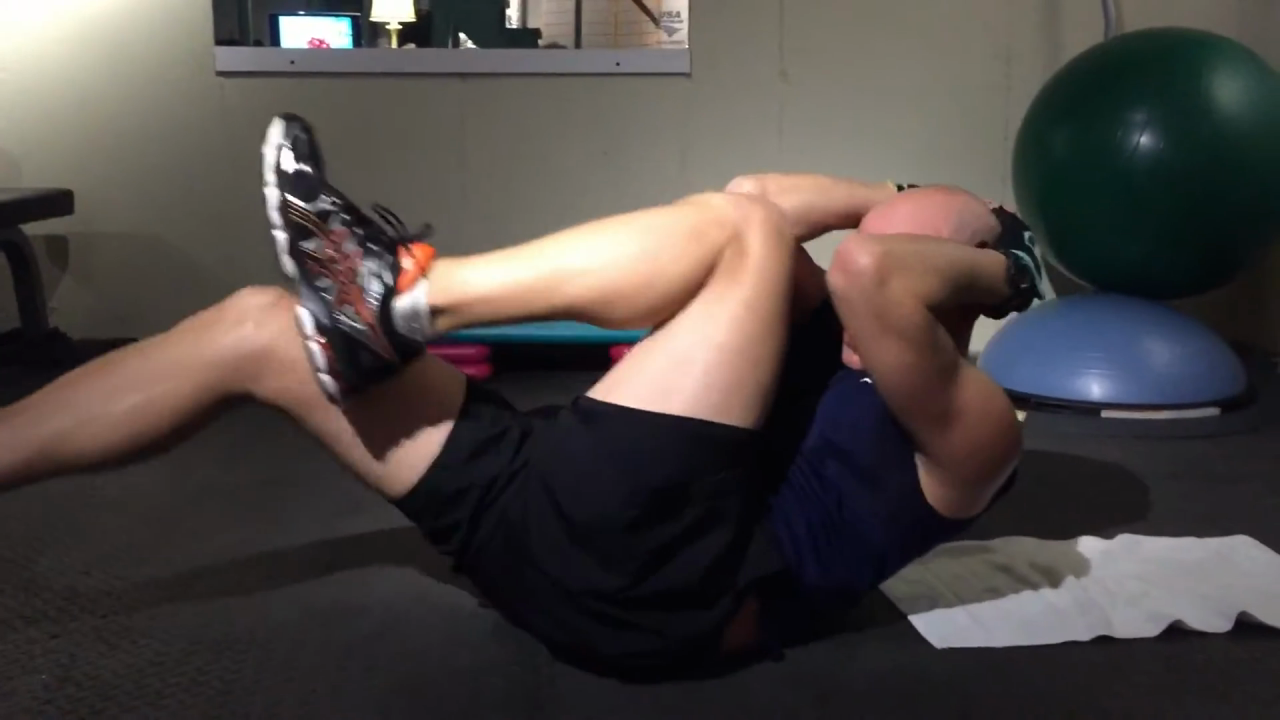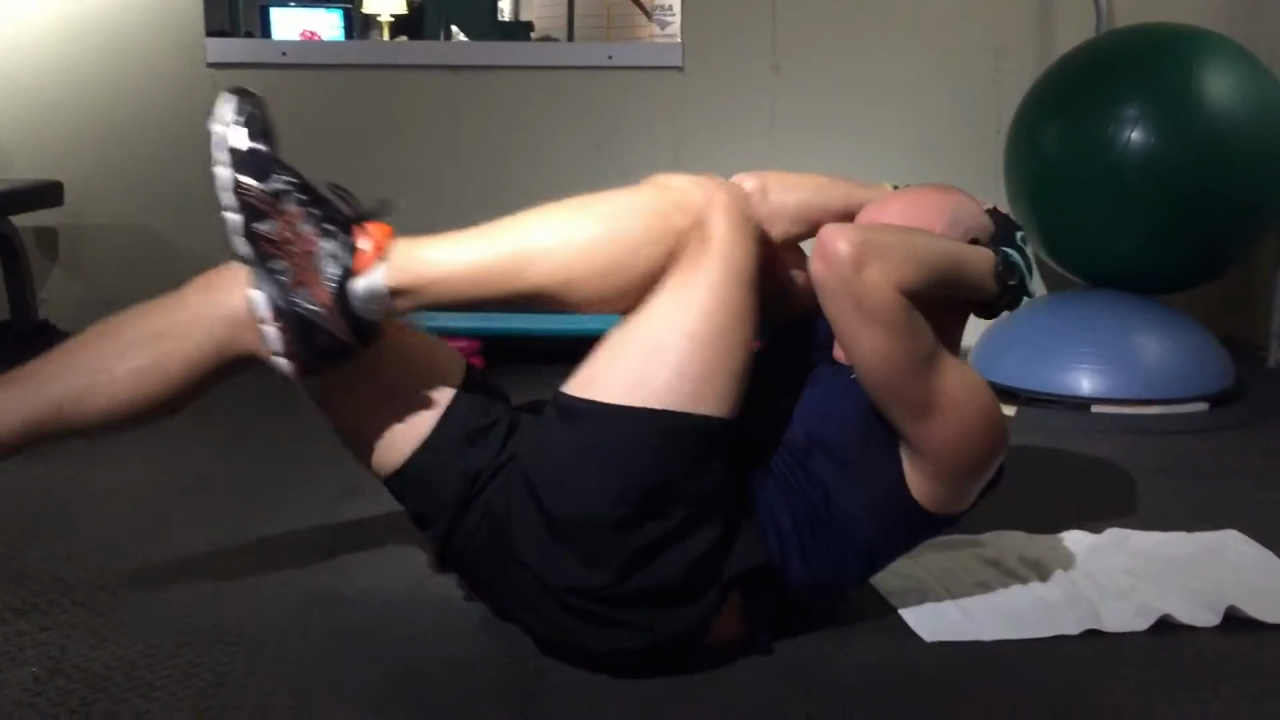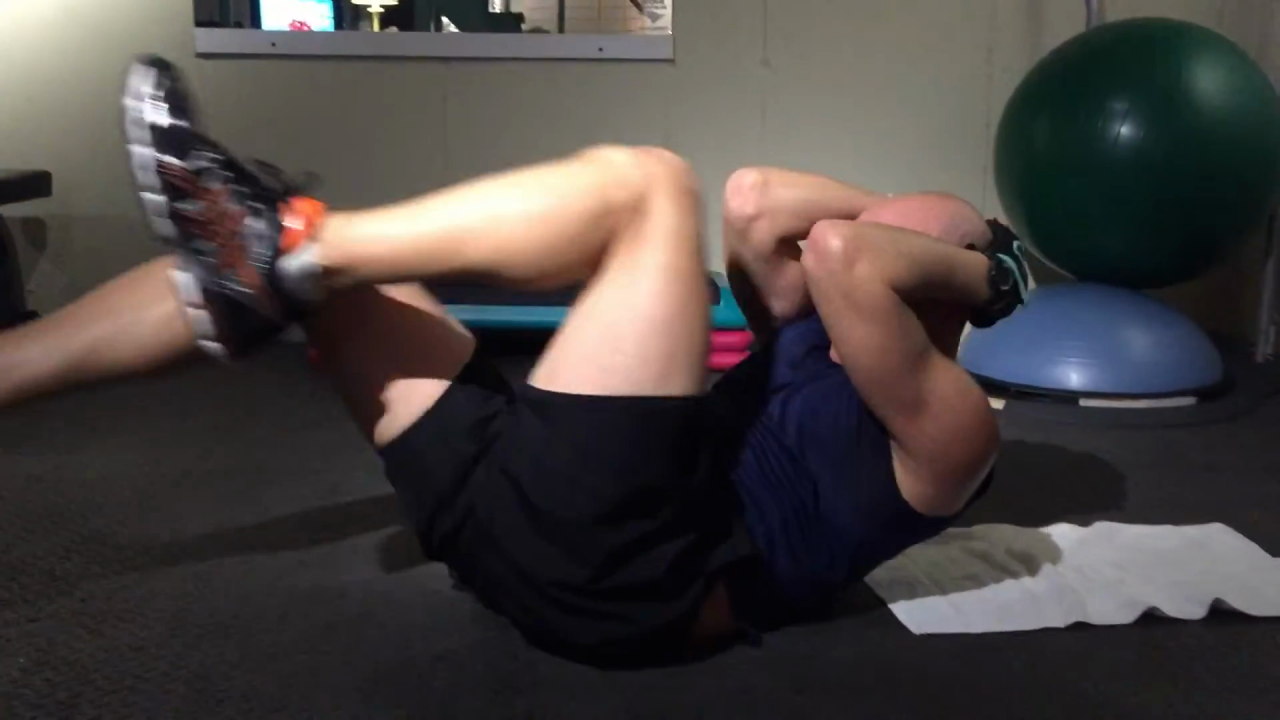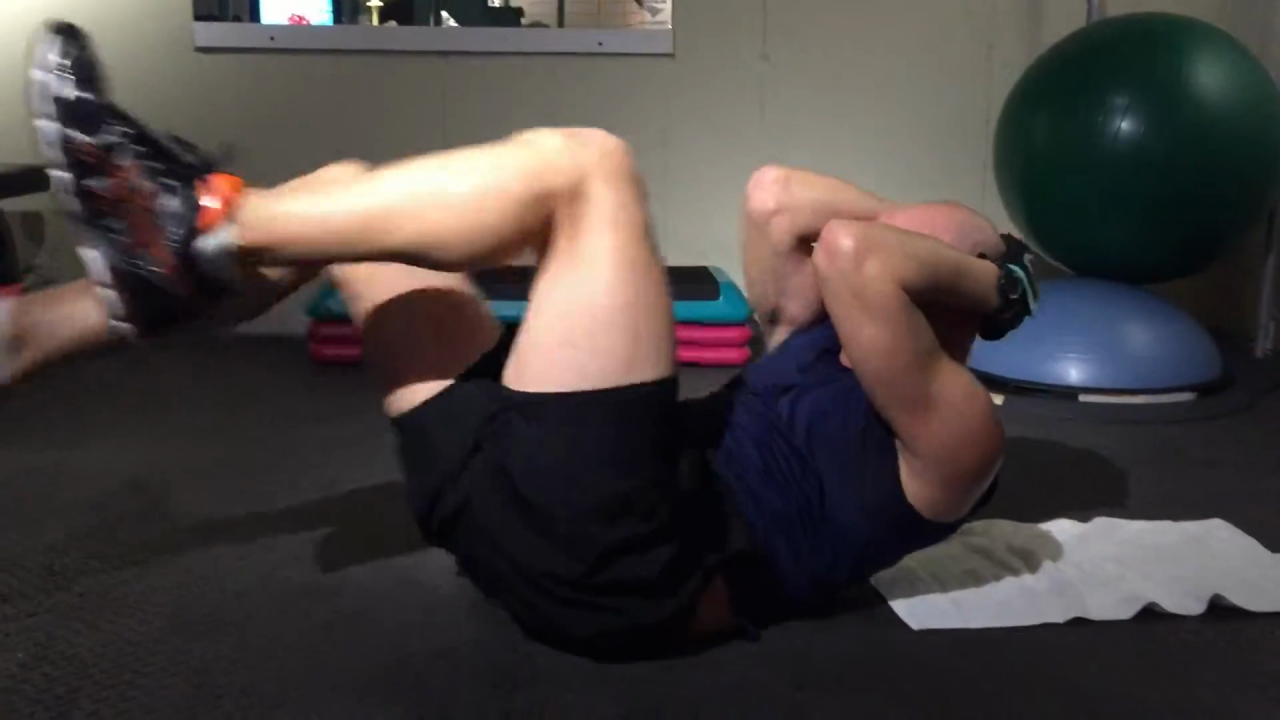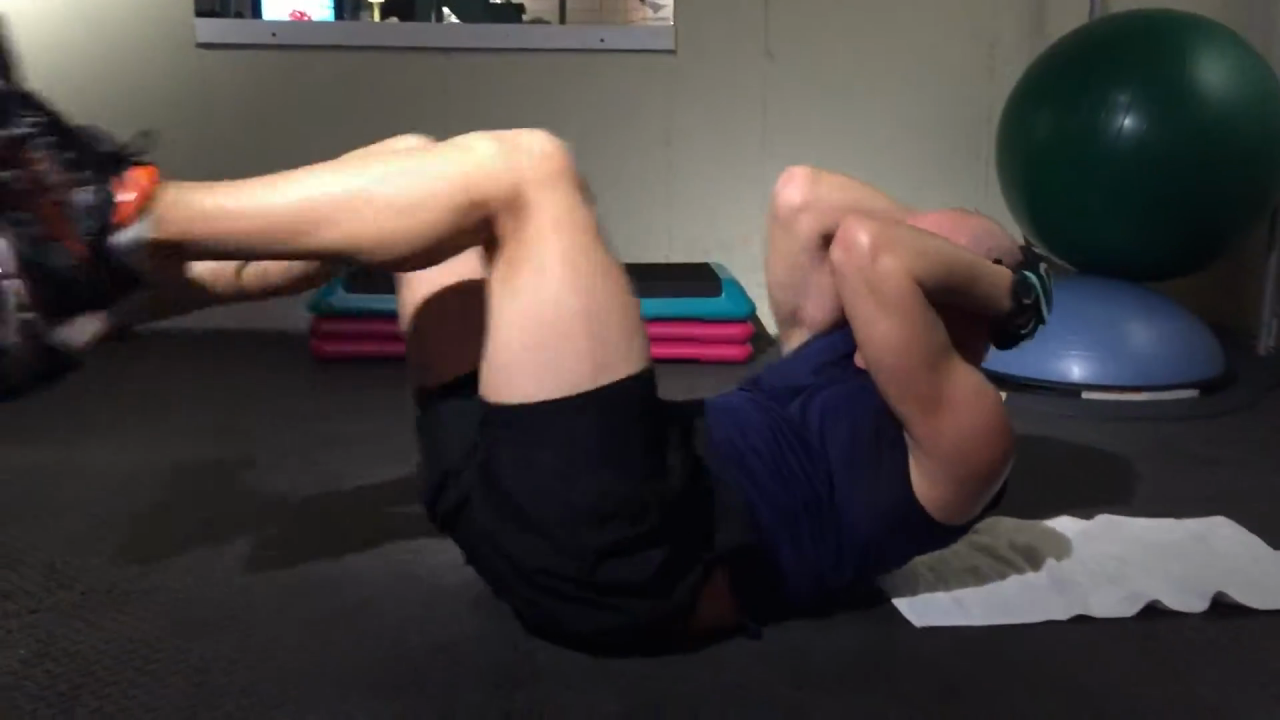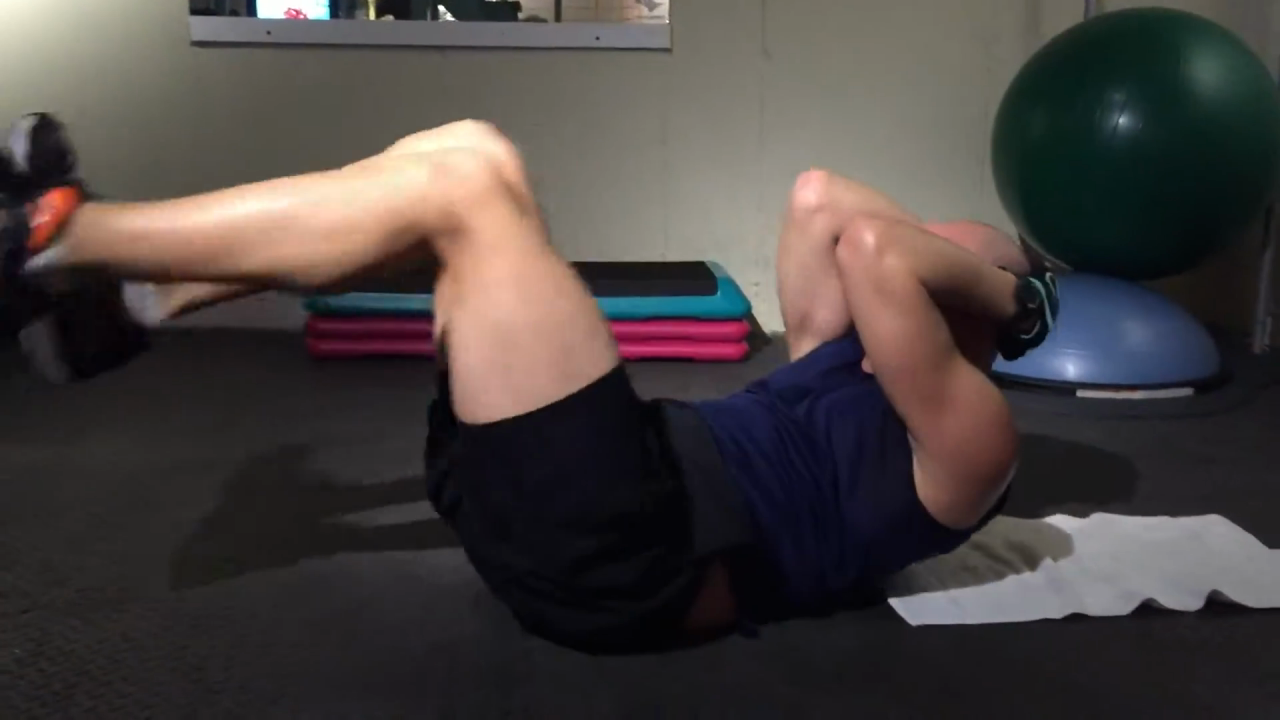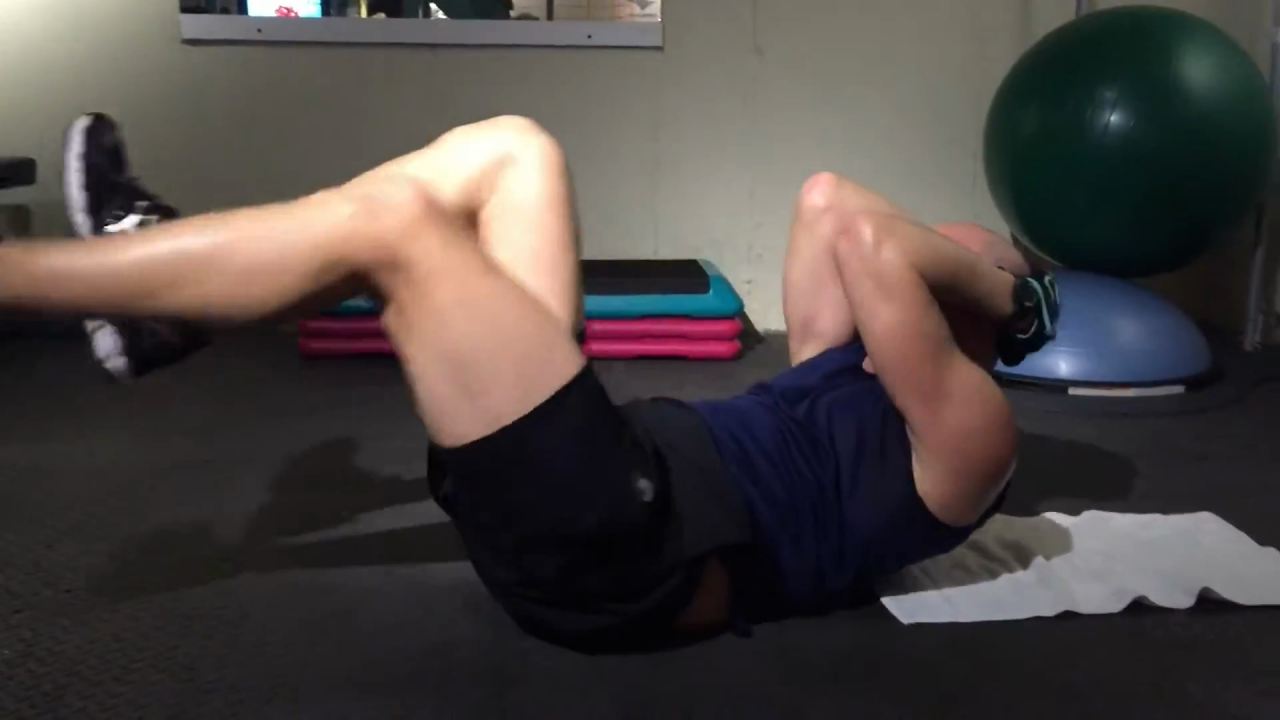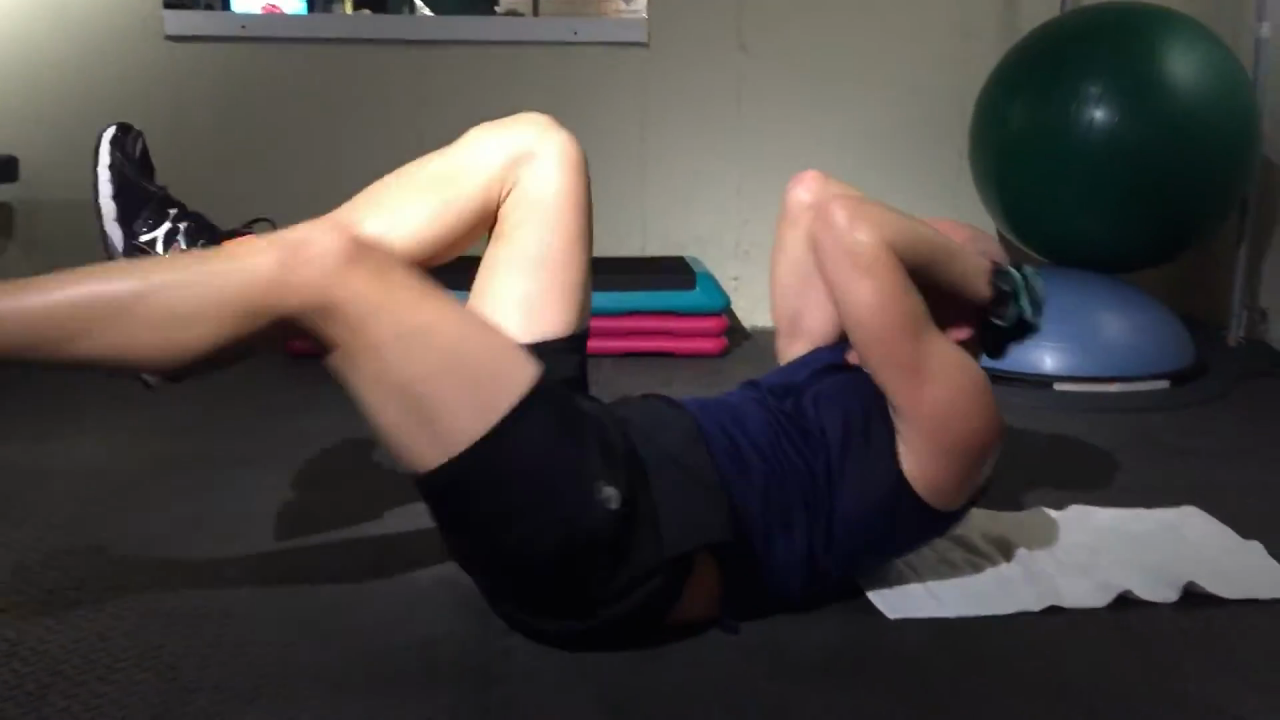
dt=0.1s
person 1, frame 1
left shoulder: (971, 430)
right shoulder: (835, 336)
left elbow: (873, 271)
right elbow: (754, 192)
left wrist: (986, 267)
right wrist: (894, 200)
left hip: (638, 563)
right hip: (543, 502)
left knee: (742, 237)
right knee: (259, 326)
left ankle: (406, 293)
person 1, frame 2
left shoulder: (955, 424)
right shoulder: (830, 335)
left elbow: (855, 265)
right elbow: (755, 200)
left wrist: (978, 263)
right wrist: (888, 200)
left hip: (625, 565)
right hip: (540, 507)
left knee: (692, 212)
left ankle: (361, 270)
person 1, frame 3
left shoulder: (949, 426)
right shoulder: (821, 333)
left elbow: (850, 259)
right elbow: (756, 198)
left wrist: (973, 269)
right wrist: (904, 205)
left hip: (608, 557)
right hip: (527, 499)
left knee: (643, 183)
right knee: (263, 281)
left ankle: (296, 244)
person 1, frame 4
left shoulder: (952, 434)
right shoulder: (831, 344)
left elbow: (857, 247)
right elbow: (777, 195)
left wrist: (981, 282)
right wrist: (946, 223)
left hip: (608, 548)
right hip: (522, 495)
left knee: (587, 168)
right knee: (348, 197)
left ankle: (208, 220)
person 1, frame 5
left shoulder: (962, 438)
right shoulder: (848, 350)
left elbow: (868, 250)
right elbow: (803, 197)
left wrist: (990, 284)
right wrist: (935, 229)
left hip: (609, 544)
right hip: (540, 485)
left knee: (521, 172)
right knee: (414, 164)
left ankle: (129, 214)
right ankle: (96, 286)
person 1, frame 6
left shoulder: (969, 438)
right shoulder: (850, 360)
left elbow: (874, 250)
right elbow: (820, 197)
left wrist: (994, 286)
right wrist: (959, 242)
left hip: (613, 544)
right hip: (564, 486)
left knee: (441, 197)
right knee: (464, 156)
right ankle: (153, 282)
person 1, frame 7
left shoulder: (968, 435)
right shoulder: (852, 364)
left elbow: (871, 245)
right elbow: (826, 200)
left wrist: (992, 285)
right wrist: (958, 246)
left hip: (604, 543)
right hip: (572, 487)
left knee: (384, 224)
right knee: (512, 150)
right ankle: (164, 303)
person 1, frame 8
left shoulder: (953, 415)
right shoulder: (850, 369)
left elbow: (844, 225)
right elbow: (808, 194)
left wrist: (977, 273)
right wrist: (954, 252)
left hip: (611, 537)
right hip: (579, 465)
left knee: (326, 271)
right knee: (530, 148)
right ankle: (214, 267)
